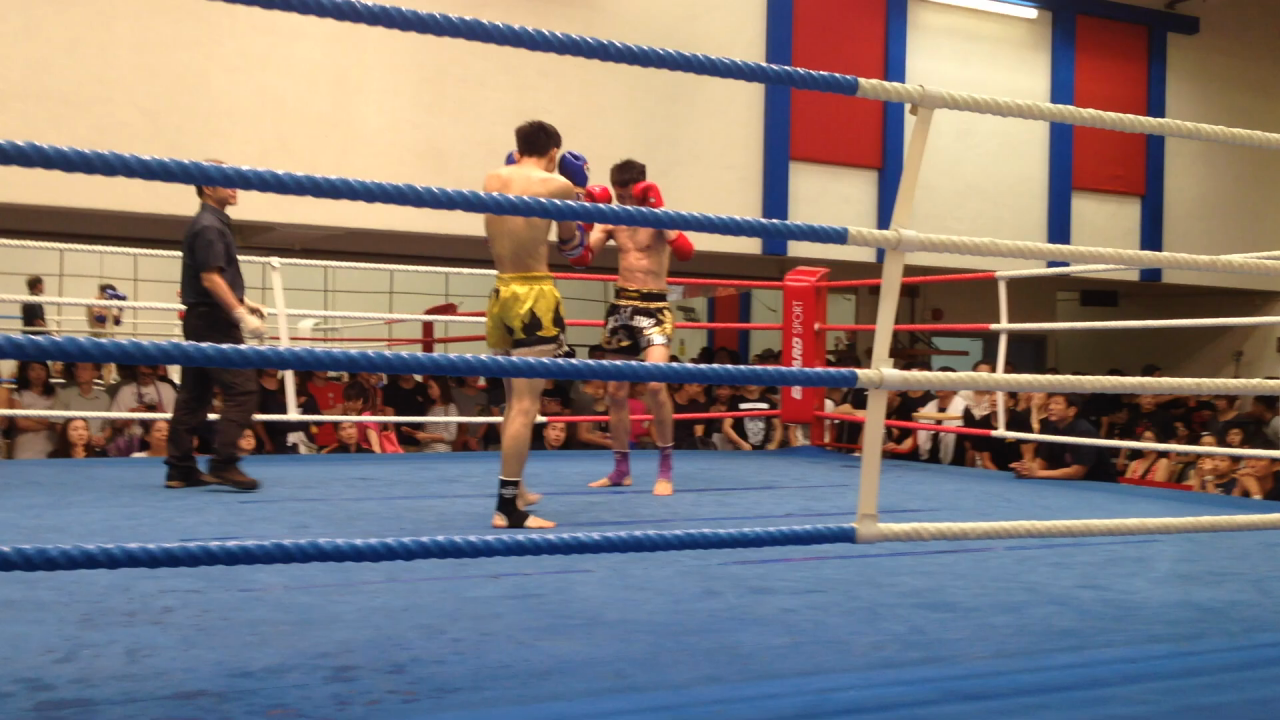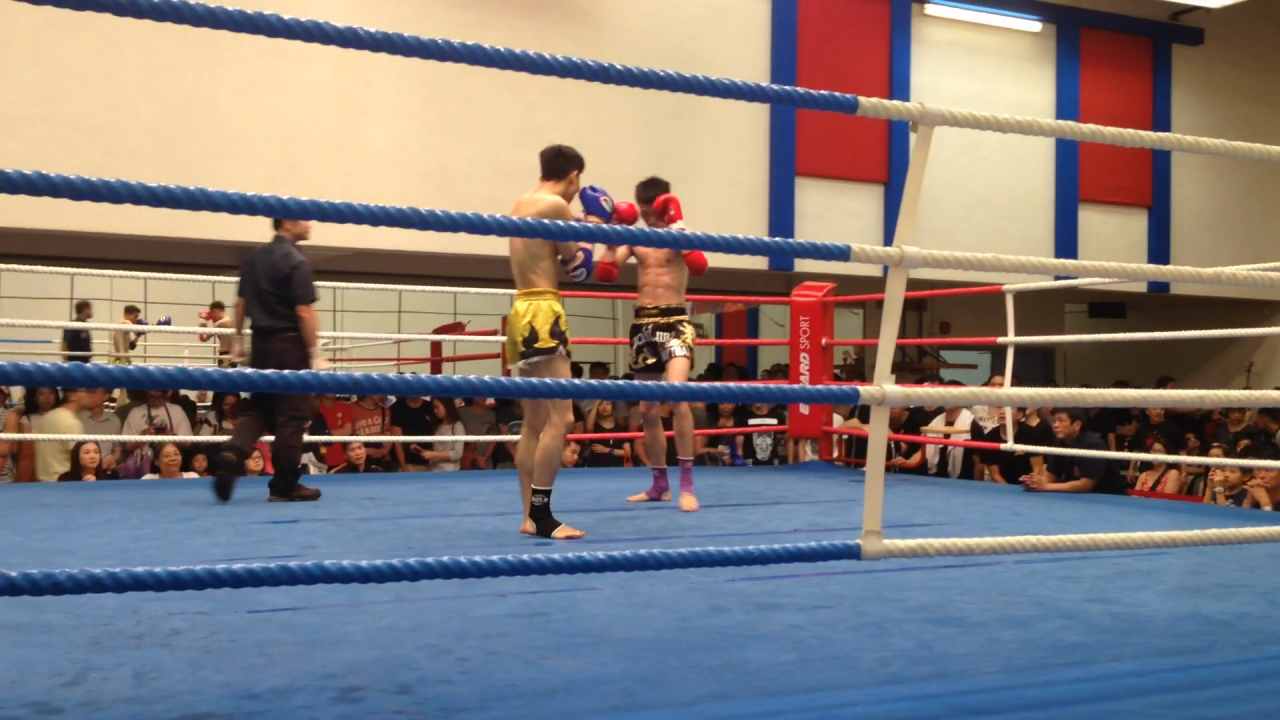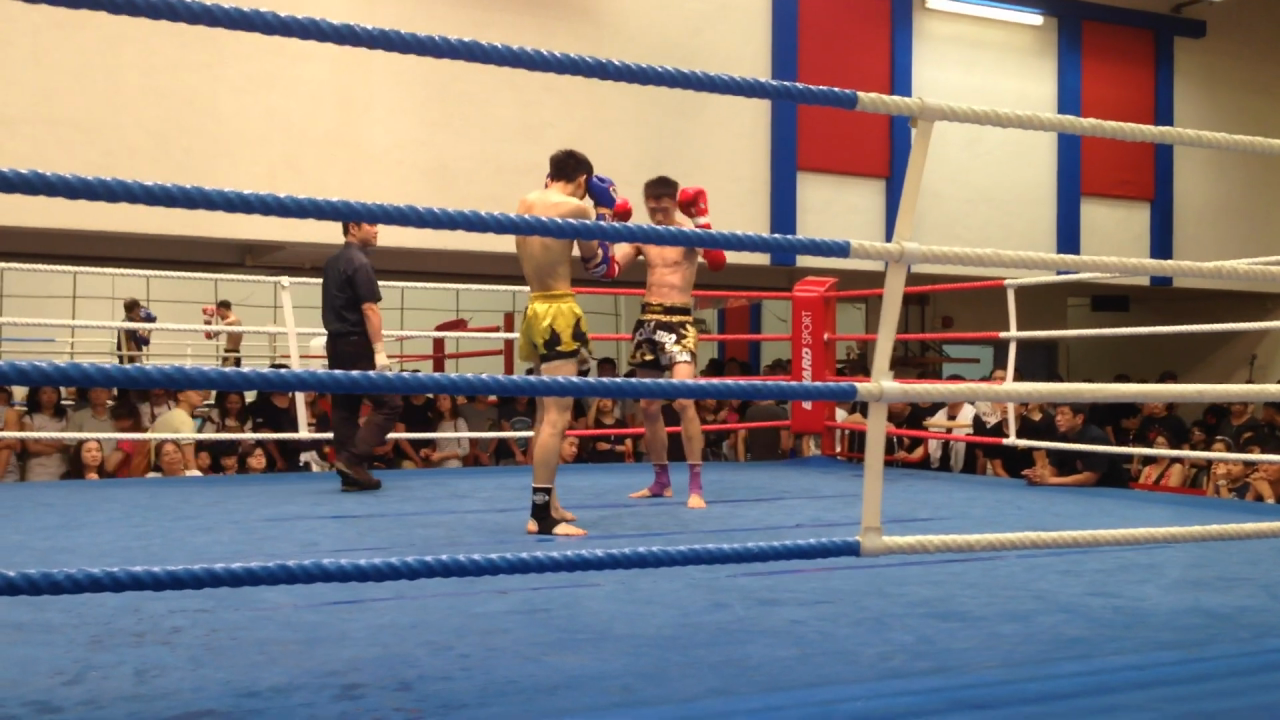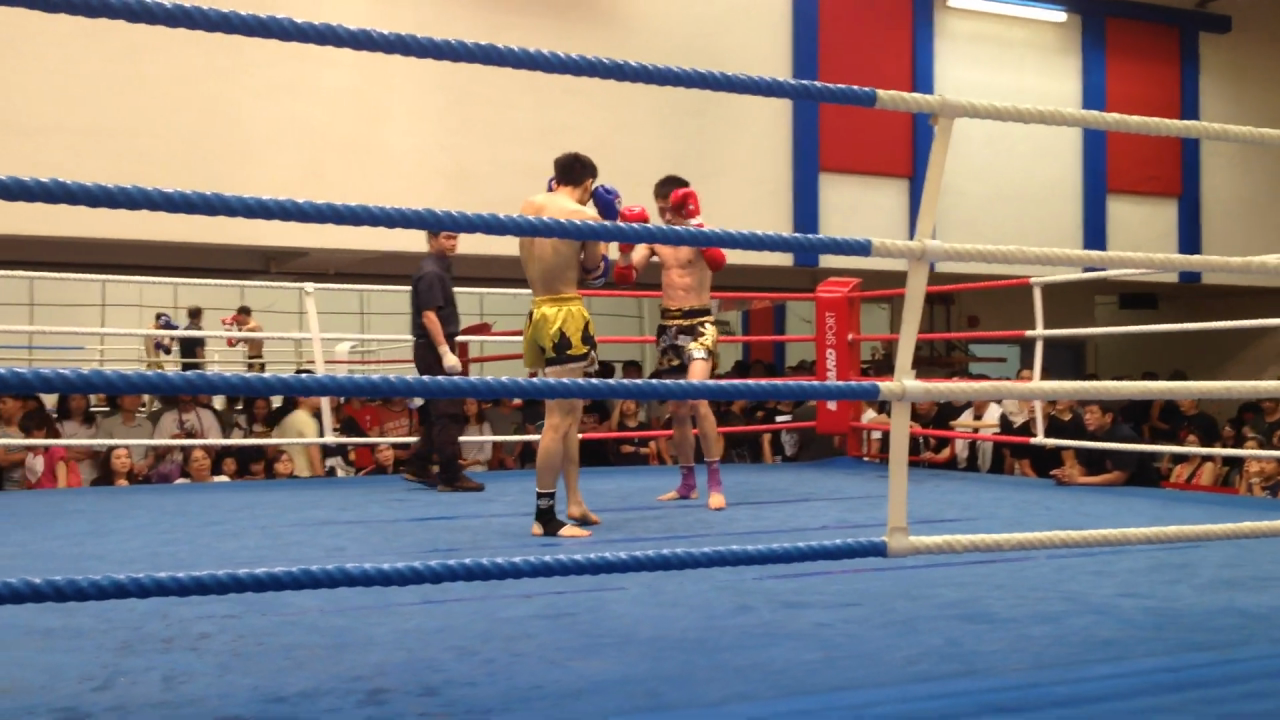
dt=0.7s
person 1, frame 1
left shoulder: (493, 179)
right shoulder: (556, 185)
right elbow: (574, 246)
right wrist: (578, 189)
left hip: (502, 294)
right hip: (534, 296)
left knee: (515, 402)
right knee: (525, 406)
left ankle: (515, 489)
right ankle: (507, 508)
person 1, frame 2
left shoulder: (524, 203)
right shoulder: (556, 206)
right elbow: (580, 269)
left wrist: (576, 221)
left hip: (523, 312)
right hip: (541, 313)
left knee: (535, 423)
right knee: (560, 418)
left ankle: (531, 514)
right ankle: (541, 514)
person 1, frame 3
left shoulder: (528, 202)
right shoulder: (576, 208)
right elbow: (599, 265)
right wrist: (603, 213)
left hip: (536, 310)
right hip: (558, 314)
left knee: (546, 416)
right knee: (557, 418)
left ankle: (547, 504)
right ankle: (541, 513)
person 1, frame 4
left shoulder: (530, 206)
right shoulder: (586, 217)
right elbow: (596, 274)
right wrist: (607, 224)
left hip: (540, 314)
right hip: (566, 317)
left knee: (569, 416)
right knee: (558, 421)
left ankle: (575, 504)
right ankle: (544, 515)
person 2, frame 1
right shoulder: (612, 221)
left elbow: (685, 252)
right elbow: (579, 258)
left wrist: (659, 209)
left hip: (653, 307)
right hip: (621, 306)
left knee: (655, 383)
right knee: (616, 392)
left ankle: (665, 468)
right ankle: (621, 469)
person 2, frame 2
left shoulder: (678, 233)
left elbow: (699, 266)
right elbow: (605, 275)
left wrist: (676, 224)
left hip: (675, 321)
right hip: (643, 323)
right knee: (648, 410)
left ankle: (686, 482)
right ankle: (659, 484)
person 2, frame 3
right shoulder: (641, 238)
left elbow: (718, 264)
left wrist: (701, 220)
left hip: (679, 322)
right hip: (647, 321)
left knee: (684, 401)
right knee: (648, 406)
left ankle: (696, 485)
right ankle: (661, 481)
person 2, frame 4
left shoulder: (701, 233)
right shoulder: (654, 239)
left elbow: (717, 263)
right elbow: (624, 277)
left wrist: (694, 219)
right wrist: (627, 240)
left hip: (698, 323)
right hip: (668, 325)
left knee: (697, 398)
right knee: (677, 409)
left ankle: (715, 483)
right ankle: (687, 482)
person 3, frame 1
left shoulder: (209, 224)
right shoulder: (209, 226)
right elbow: (210, 279)
left wrist: (243, 304)
right wrist: (241, 314)
left hip: (198, 320)
right hip: (213, 321)
left knee: (193, 395)
right knee: (242, 389)
left ankle: (180, 469)
right ankle: (223, 464)
person 3, frame 2
left shoulder: (255, 258)
right shoulder: (296, 261)
left elbow: (241, 302)
right elbow: (304, 311)
left wrist: (237, 341)
right wrist: (316, 353)
left hip: (261, 342)
right hip: (288, 343)
left knee: (259, 409)
right knee: (293, 415)
left ankle: (231, 456)
right ankle: (285, 485)
person 3, frame 3
left shoulder: (333, 263)
right shoulder: (359, 263)
right elbow: (369, 308)
right wrist: (380, 349)
left hip: (336, 344)
right hip: (356, 345)
left knee: (344, 411)
right knee: (388, 404)
left ankle: (352, 475)
right ankle: (354, 459)
person 3, frame 4
left shoulder: (438, 270)
right shoulder: (431, 272)
right elbow: (428, 316)
right wrist: (446, 352)
left hip: (432, 349)
right hip: (434, 349)
left knee: (436, 411)
right knee: (448, 413)
left ankle: (418, 465)
right ankle: (450, 476)
